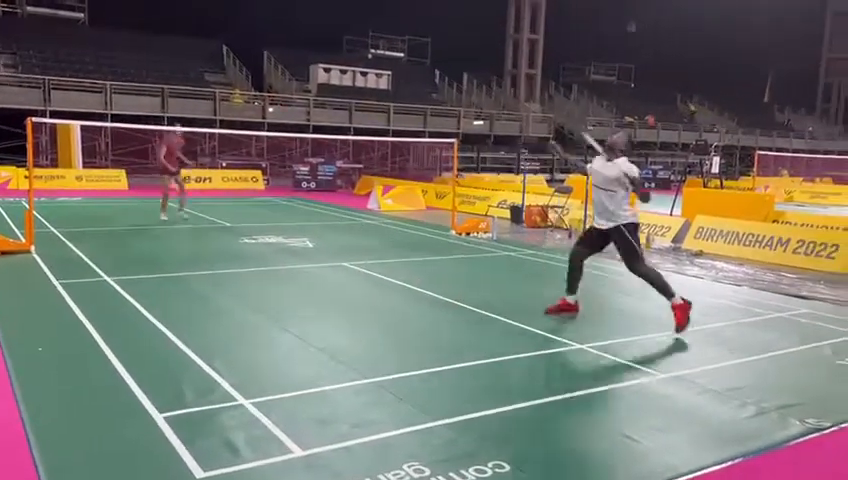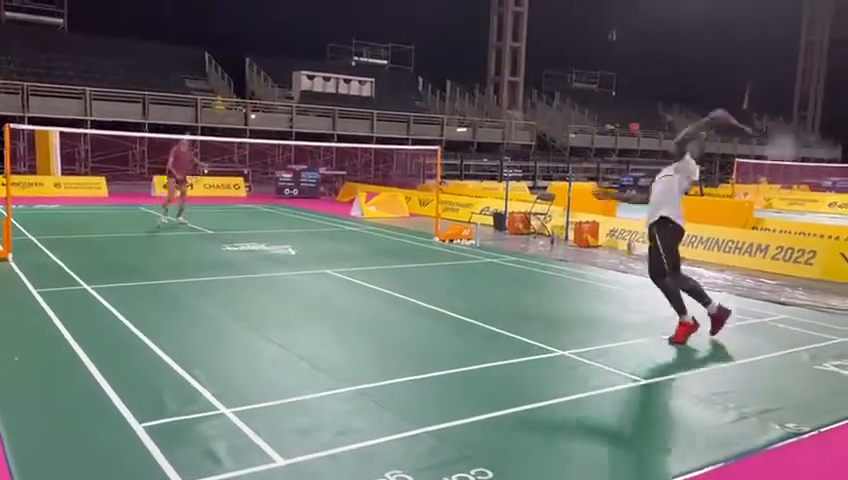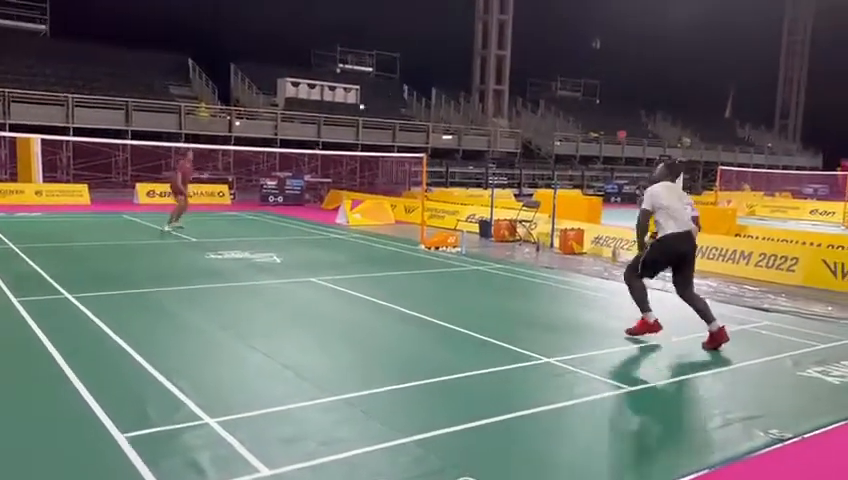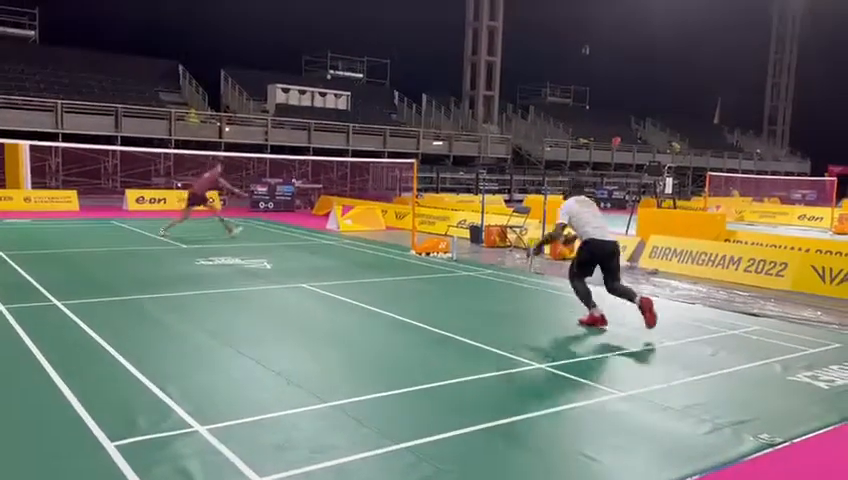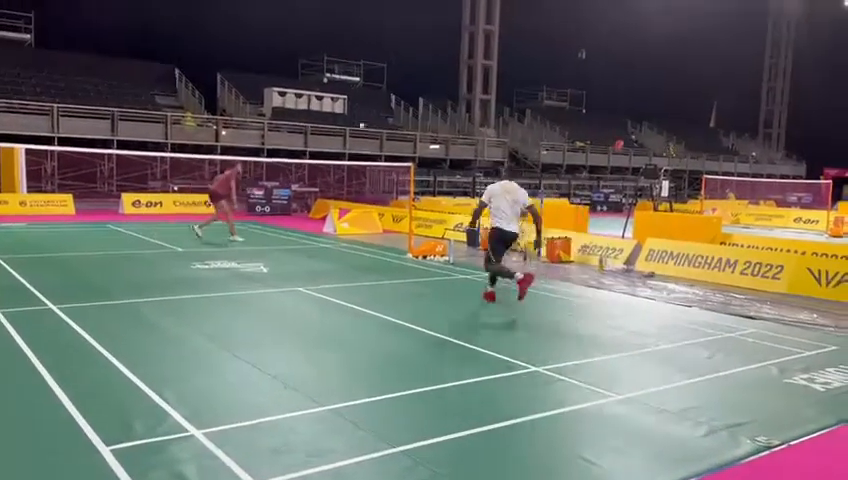
dt=0.4s
person 1, frame 1
left shoulder: (626, 167)
right shoulder: (598, 160)
left elbow: (645, 197)
right elbow: (587, 170)
left wrist: (636, 182)
left hip: (623, 223)
right hip: (601, 223)
left knee: (637, 266)
right knee: (575, 255)
left ankle: (678, 304)
right ankle: (569, 301)
person 1, frame 2
left shoulder: (687, 165)
right shoulder: (671, 170)
left elbow: (680, 142)
right elbow: (646, 198)
left wrist: (708, 120)
right wrist: (615, 196)
left hip: (666, 224)
right hip: (661, 223)
left knee: (659, 274)
right knee: (671, 276)
left ankle: (686, 322)
right ankle: (715, 311)
person 1, frame 3
left shoulder: (653, 190)
right shoulder: (684, 196)
left elbow: (643, 221)
right elbow: (696, 225)
left wrist: (641, 243)
left hip: (669, 240)
right hip: (688, 242)
left knee: (632, 274)
right knee: (686, 291)
left ankle: (649, 320)
right ankle: (716, 330)
person 1, frame 4
left shoulder: (567, 206)
right shoulder: (590, 203)
left elbow: (557, 234)
left wrist: (539, 245)
right wrist: (573, 237)
left hip: (593, 243)
right hip: (611, 243)
left knee: (576, 277)
right knee: (613, 285)
left ankle: (595, 314)
right ankle: (641, 302)
person 1, frame 5
left shoulder: (493, 188)
right shoulder: (521, 192)
left elbow: (478, 210)
right elbow: (536, 215)
left wrist: (473, 222)
right wrist: (538, 236)
left hip: (499, 230)
right hip: (513, 232)
left knee: (491, 266)
right knee: (491, 259)
left ankle: (521, 278)
right ankle: (489, 291)
